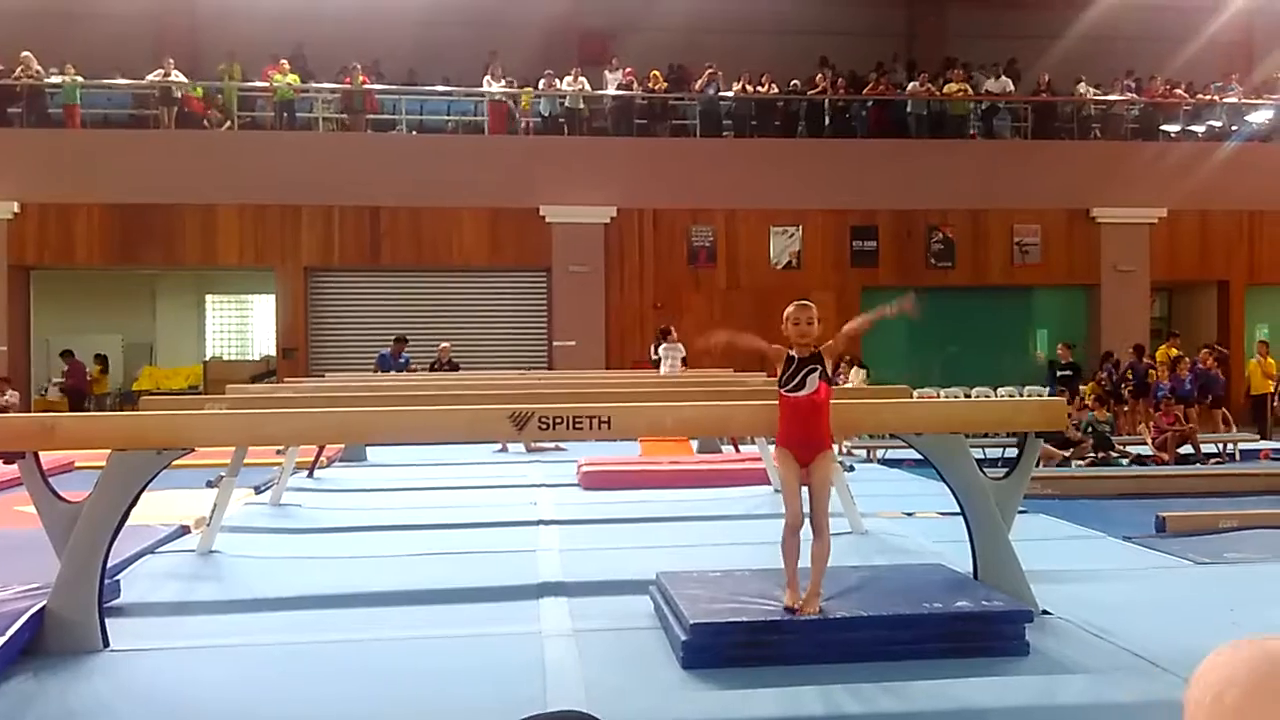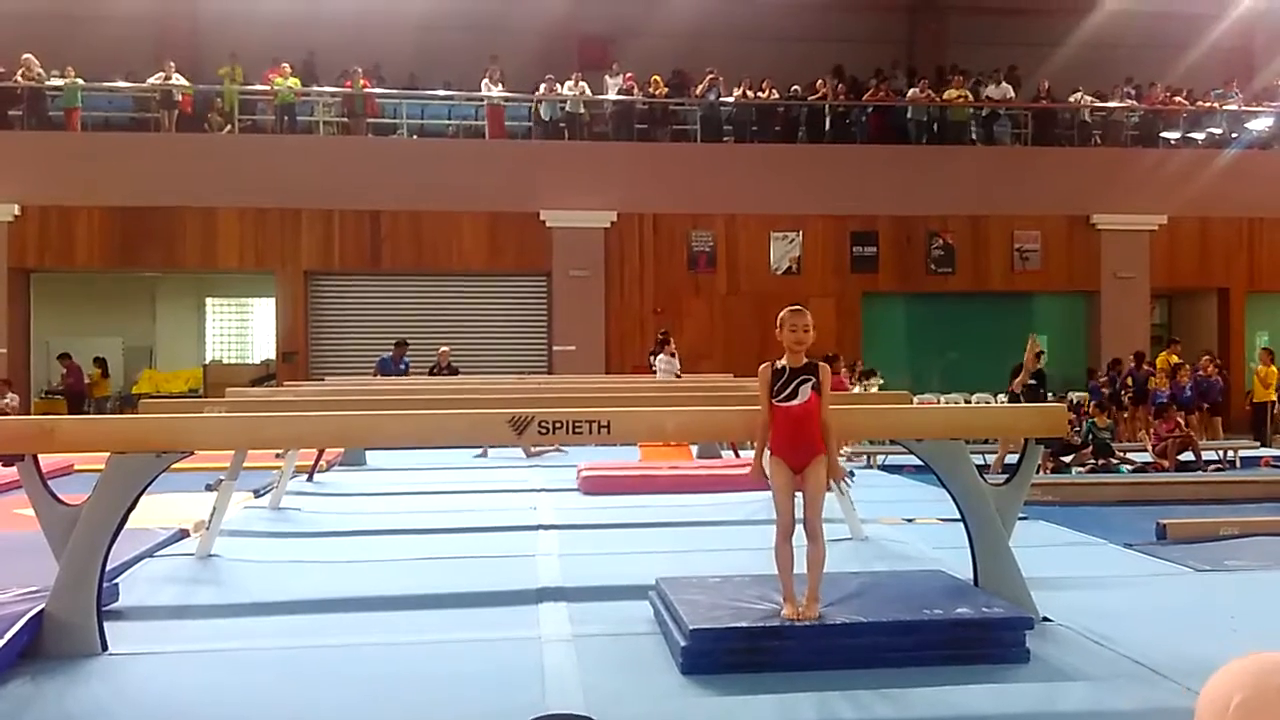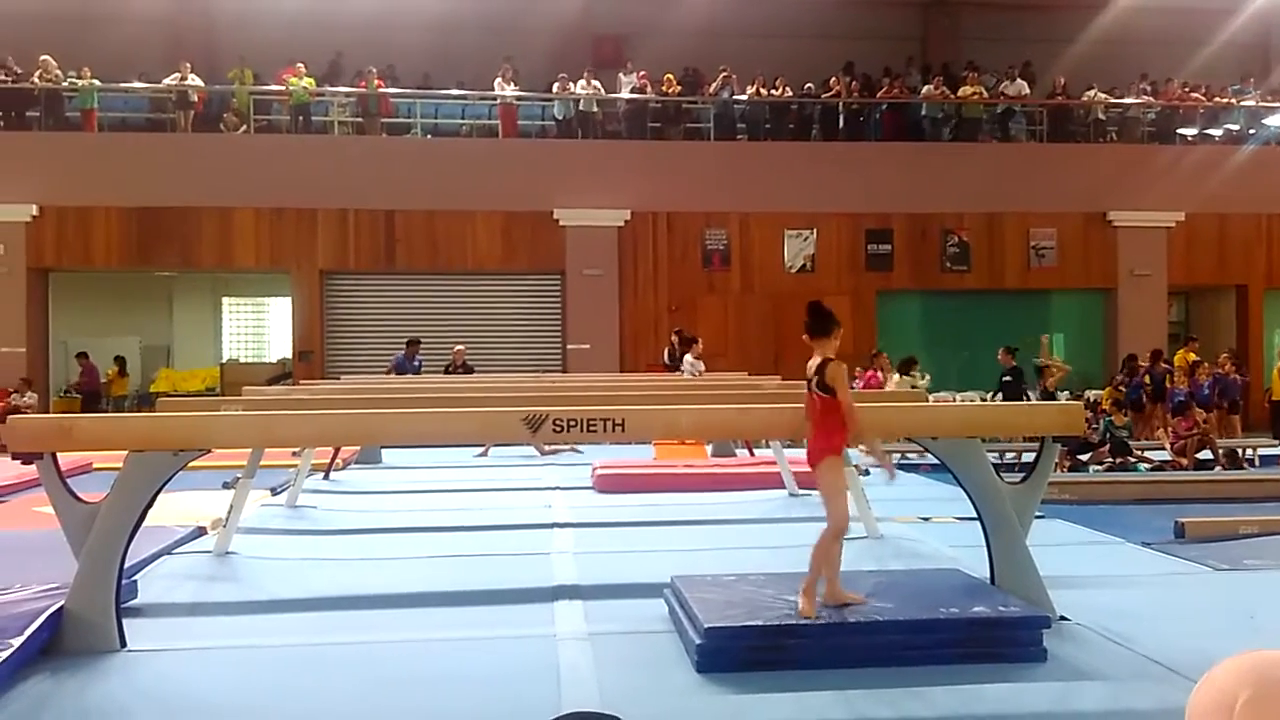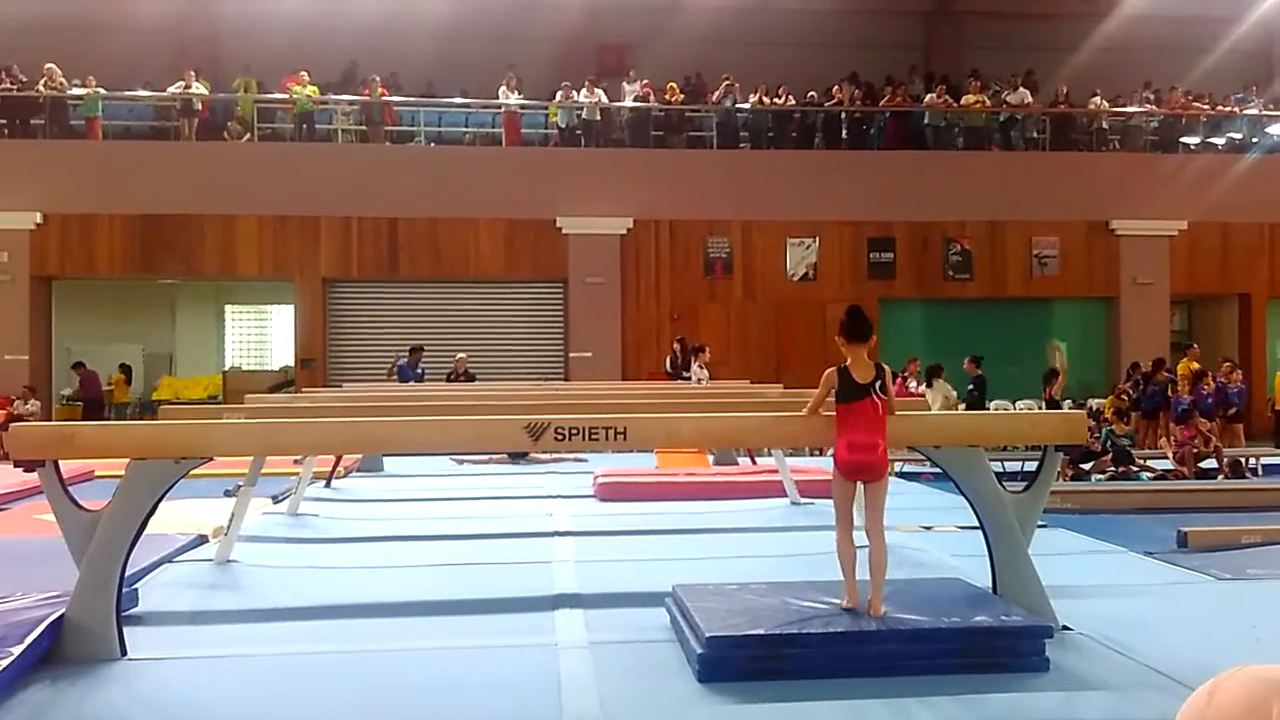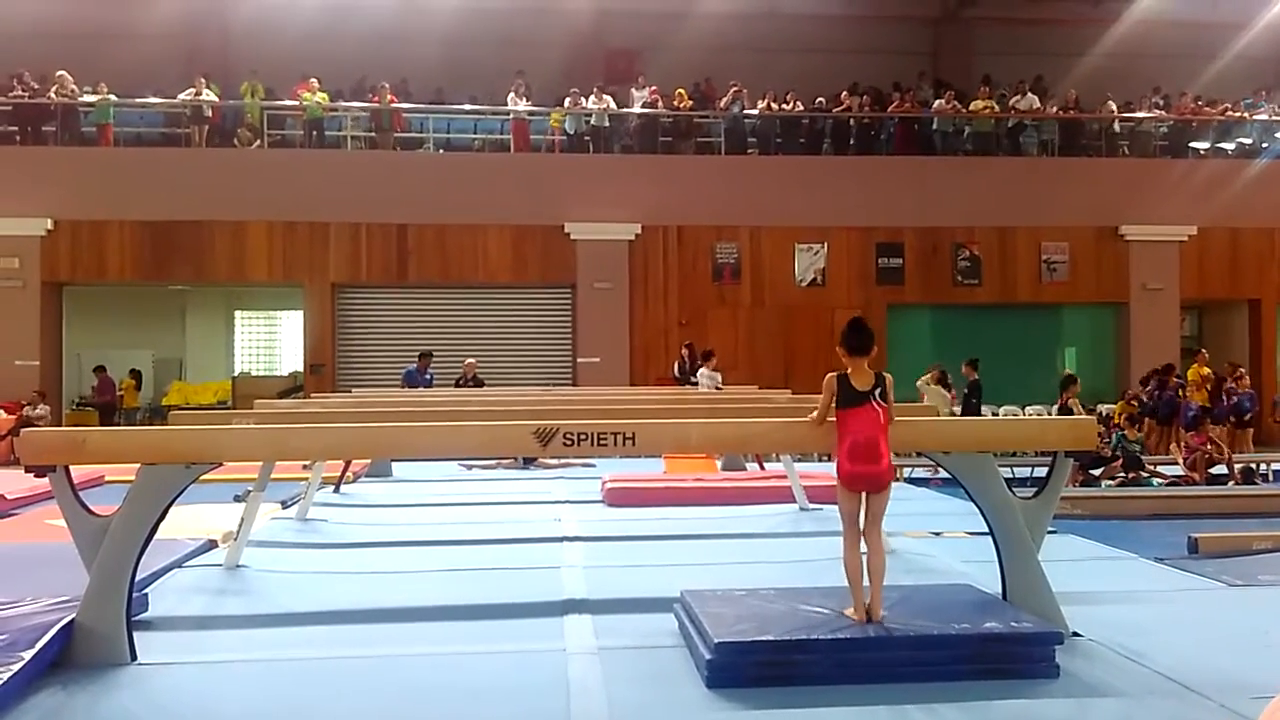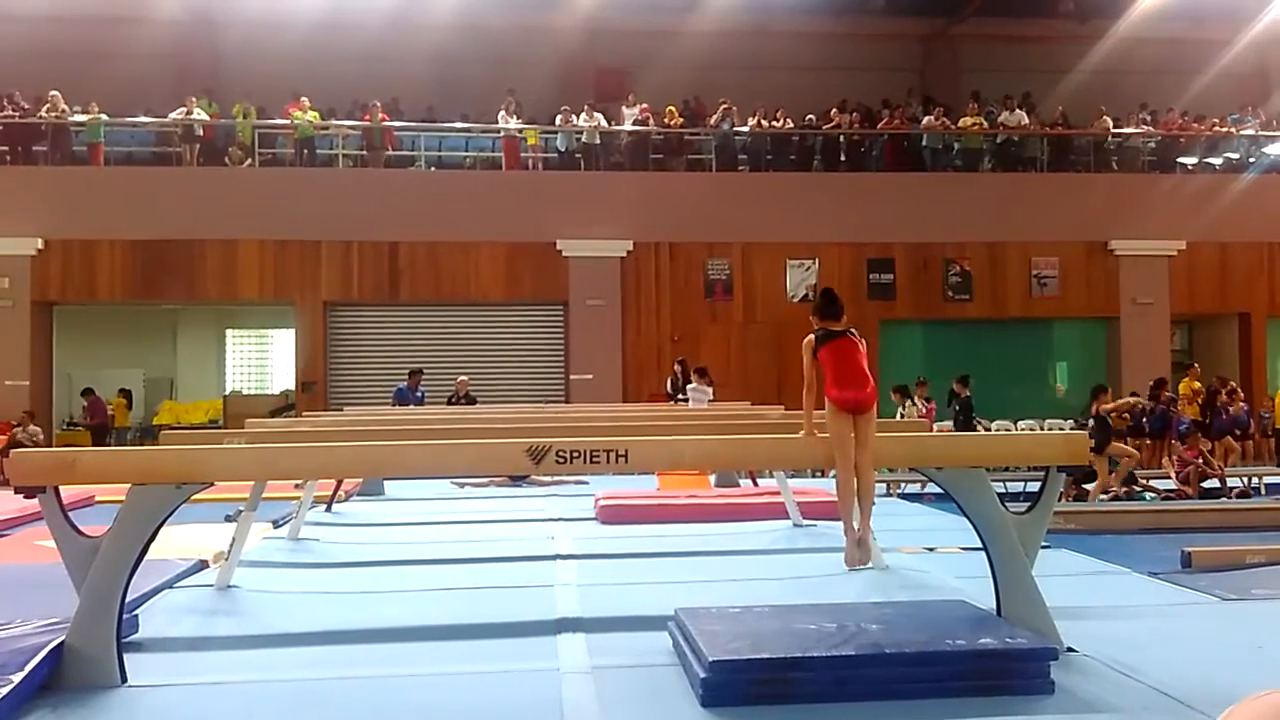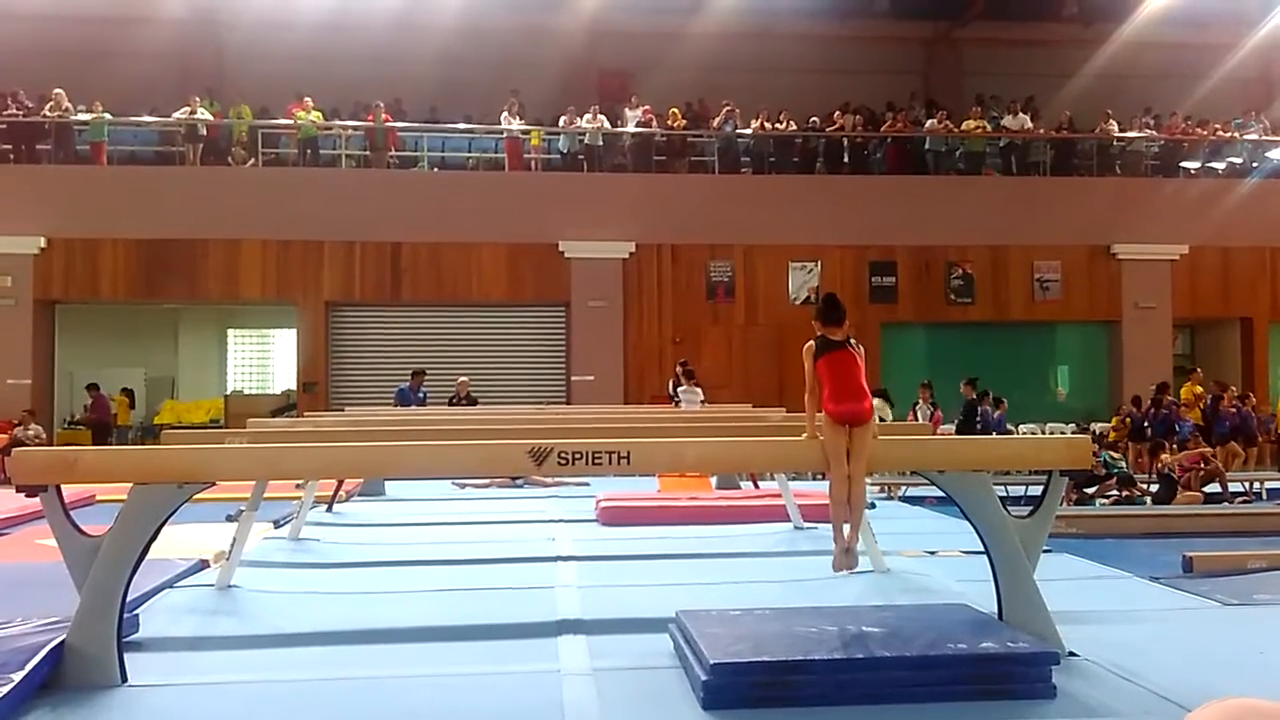
dt=0.7s
person 1, frame 1
left shoulder: (826, 356)
right shoulder: (780, 358)
left elbow: (851, 329)
right elbow: (757, 343)
left wrist: (887, 311)
right wrist: (726, 336)
left hip: (821, 449)
right hip: (788, 448)
left knee: (820, 522)
right knee: (793, 517)
left ankle: (814, 592)
right ankle: (791, 586)
person 1, frame 2
left shoulder: (820, 370)
right shoulder: (768, 371)
left elbow: (825, 419)
right elbow: (765, 419)
left wrist: (833, 461)
right wrist: (757, 460)
left hip: (814, 456)
right hip: (781, 457)
left knee: (813, 527)
right knee: (785, 527)
left ankle: (812, 598)
right ankle: (788, 598)
person 1, frame 3
left shoulder: (811, 366)
right shoulder: (836, 368)
right elbow: (850, 416)
right wrist: (879, 452)
left hip: (822, 449)
right hip: (827, 452)
left knee: (840, 522)
right knee: (837, 524)
left ankle: (832, 589)
right ankle: (808, 591)
person 1, frame 4
left shoulder: (834, 375)
right shoulder: (884, 372)
left elbow: (812, 410)
left wrist: (809, 410)
left hip: (846, 459)
right hip: (877, 459)
left knee: (844, 526)
right knee: (875, 529)
left ankle: (851, 594)
right ankle: (876, 601)
person 1, frame 5
left shoulder: (834, 381)
right shoulder: (885, 381)
left elbow: (818, 420)
left wrist: (814, 414)
left hip: (850, 470)
right hip: (881, 469)
left knee: (851, 537)
right knee: (874, 535)
left ankle: (859, 608)
right ankle: (875, 605)
person 1, frame 6
left shoulder: (811, 341)
right shoulder: (857, 336)
left elbow: (810, 386)
left wrist: (808, 425)
right wrist: (870, 425)
left hip: (839, 397)
right hip: (866, 394)
left knee: (845, 465)
right knee: (865, 464)
left ankle: (850, 532)
right ankle: (865, 530)
person 1, frame 7
left shoulder: (812, 347)
right shoulder: (857, 346)
left elbow: (812, 390)
left wrist: (810, 429)
right wrist: (871, 423)
left hip: (835, 409)
right hip: (862, 407)
left knee: (838, 474)
right knee: (857, 474)
left ankle: (840, 539)
right ankle: (853, 539)
